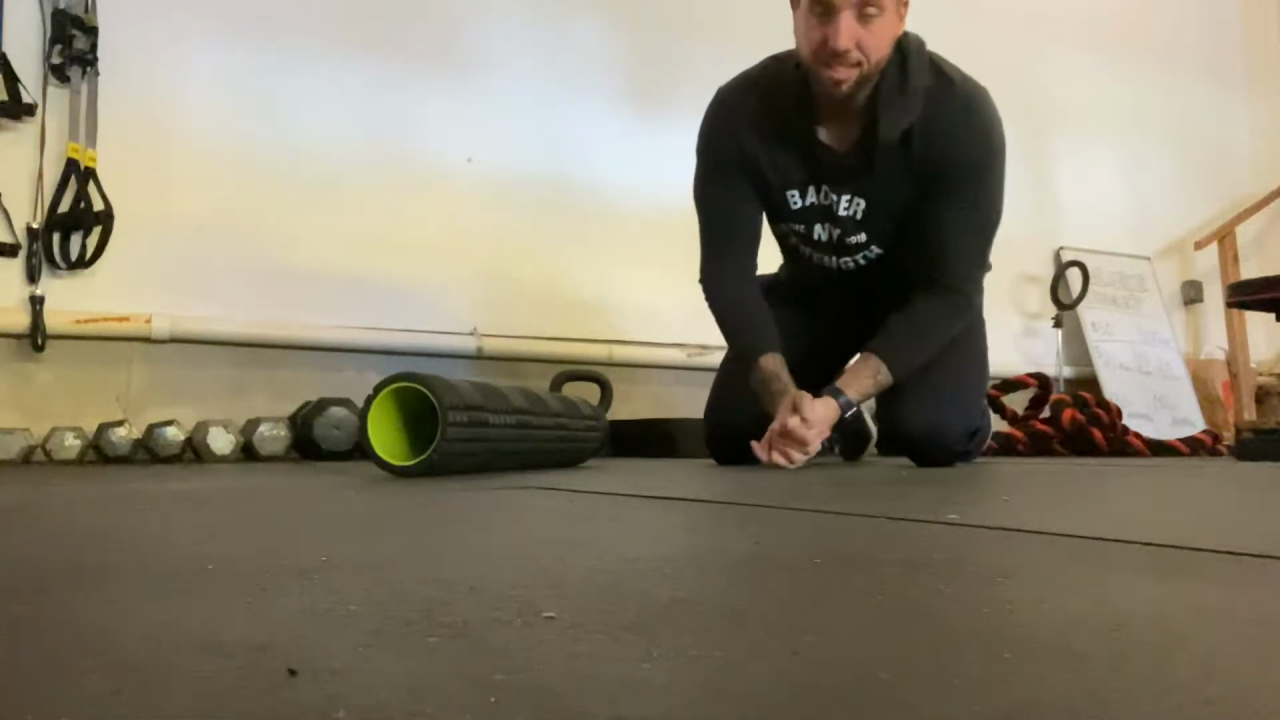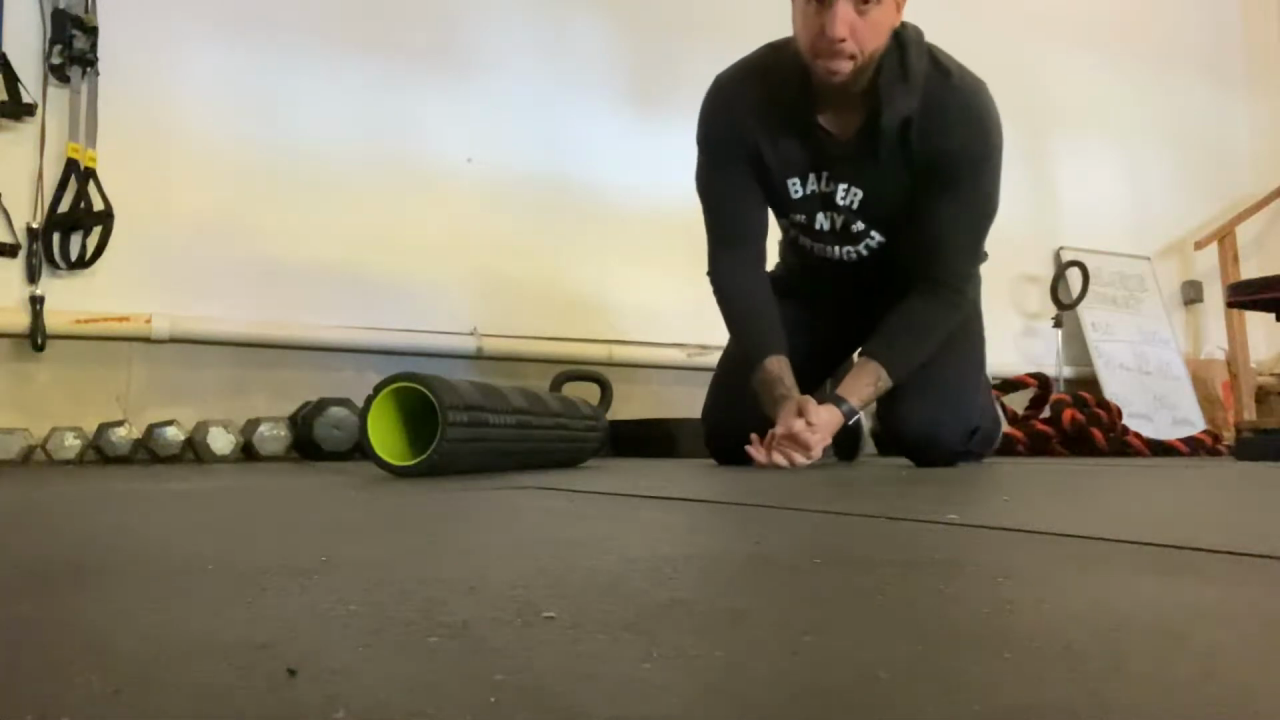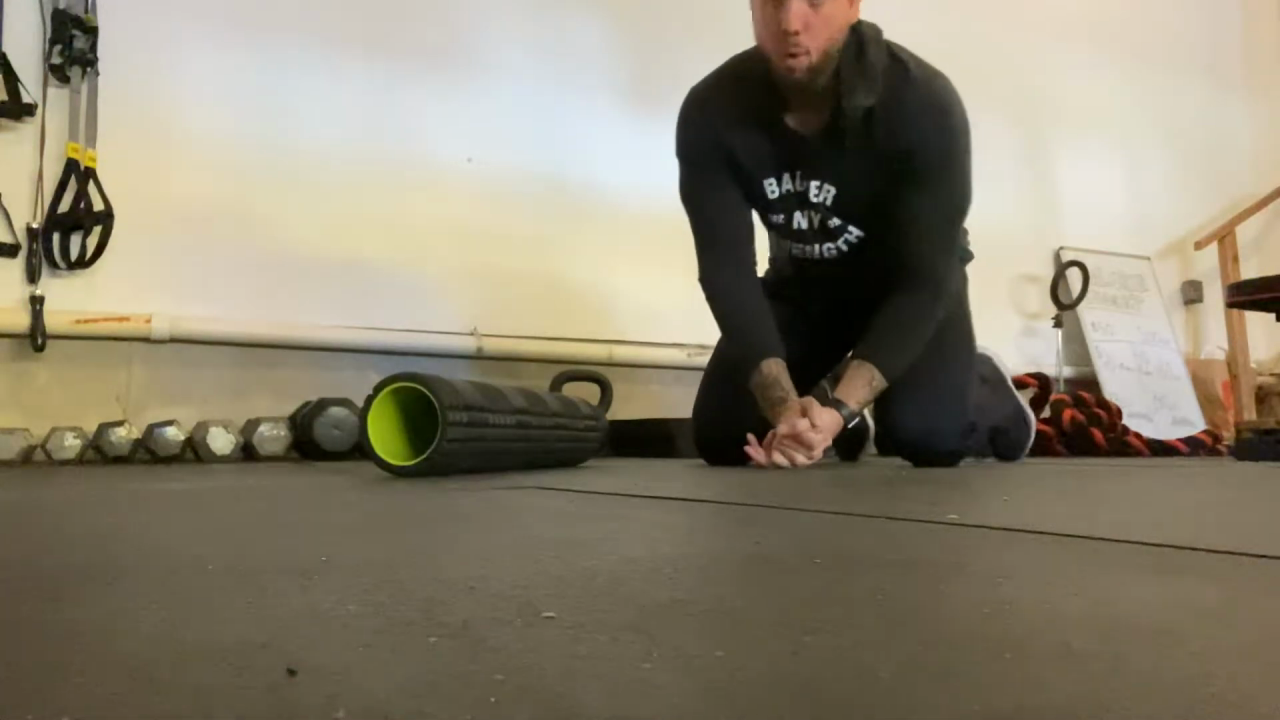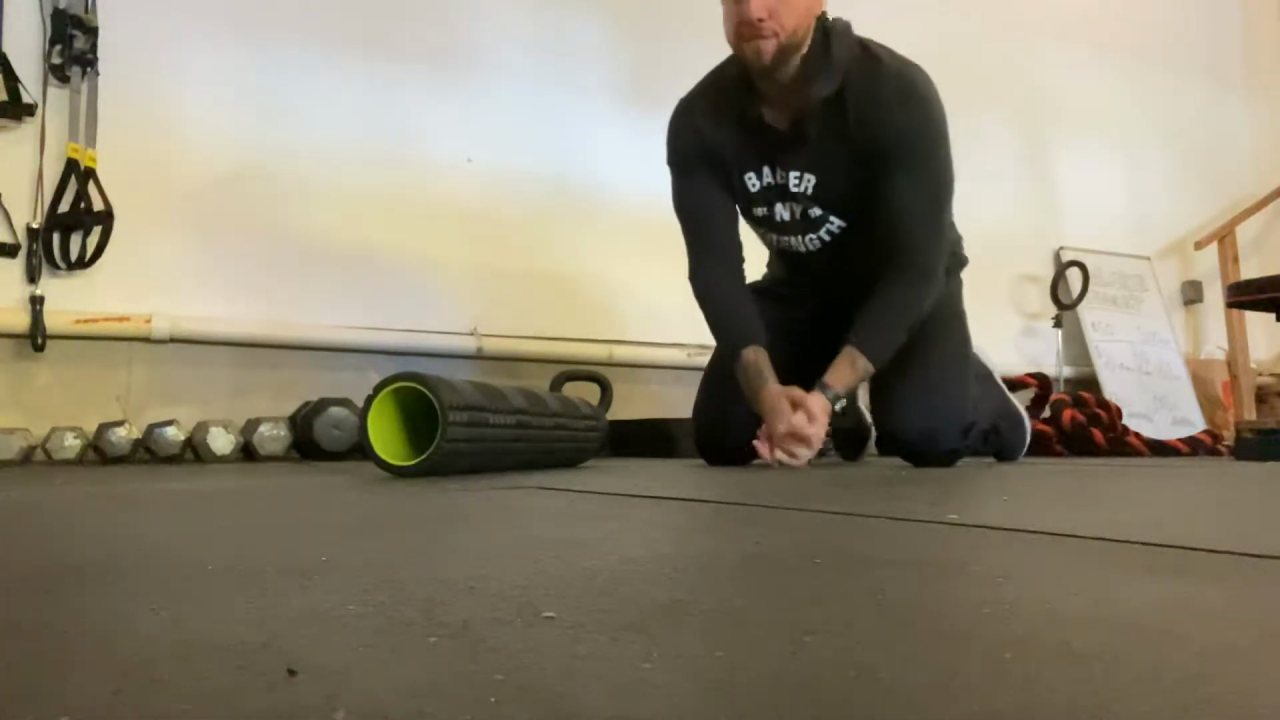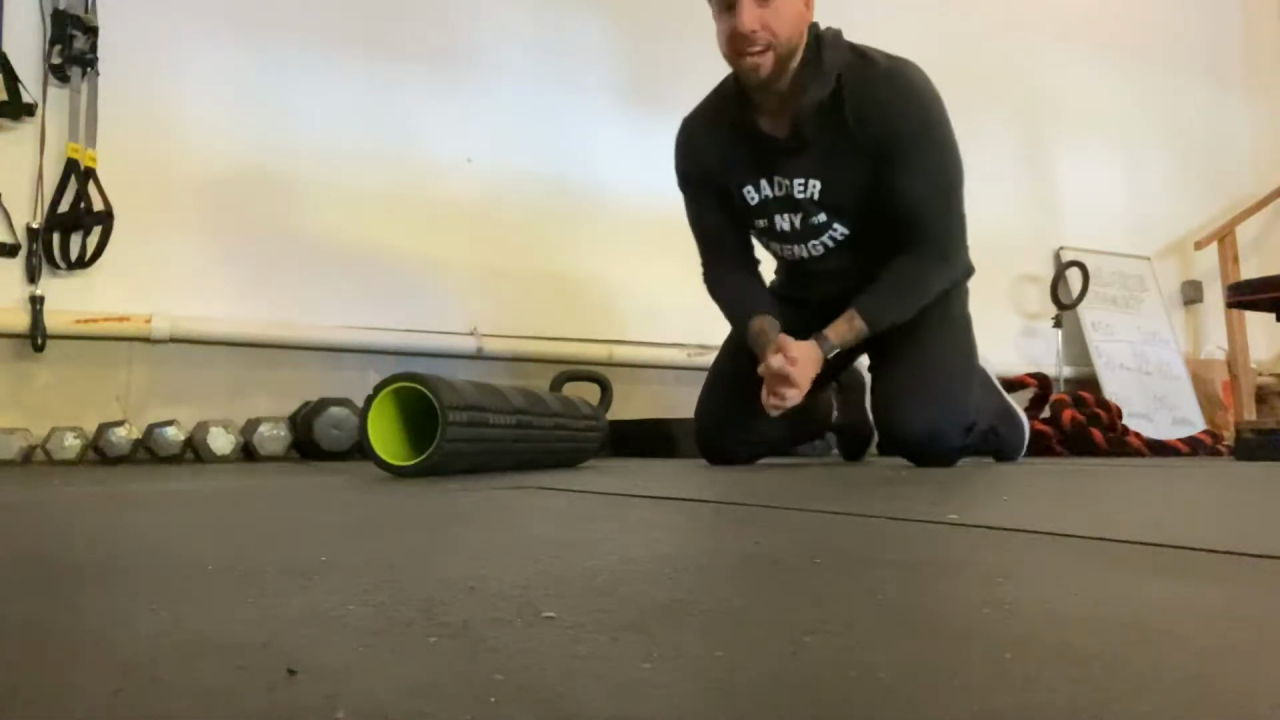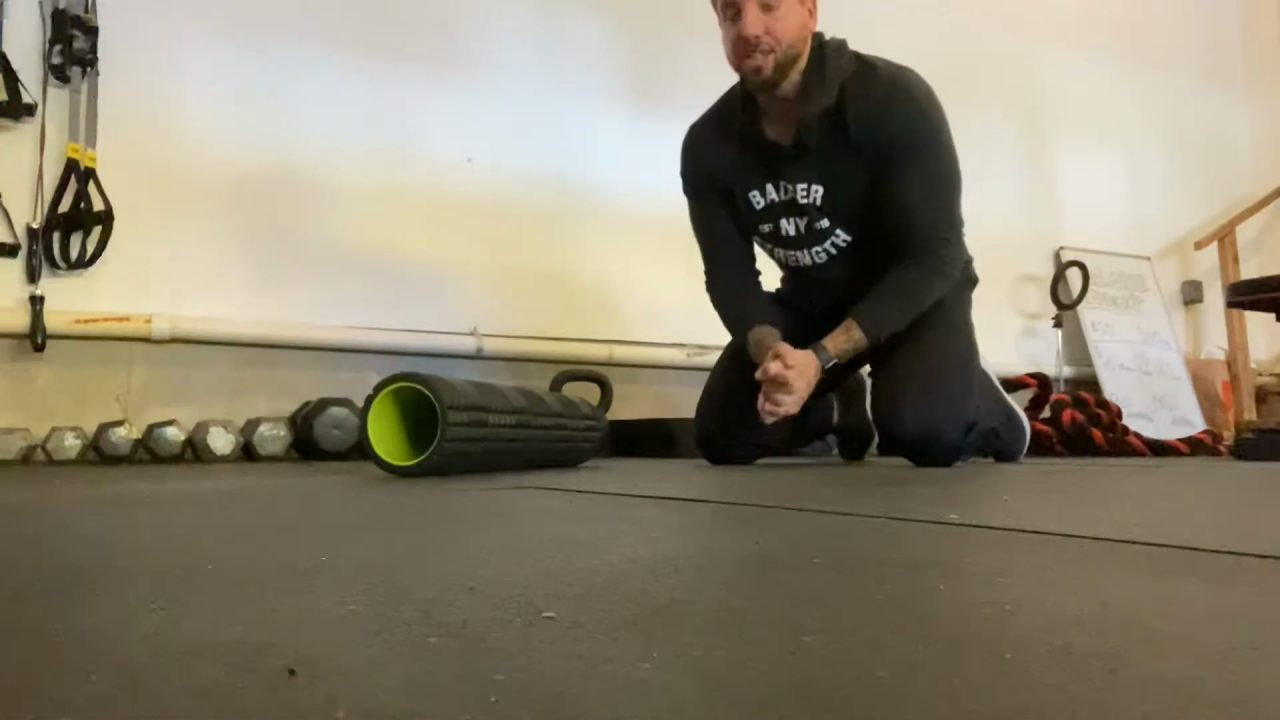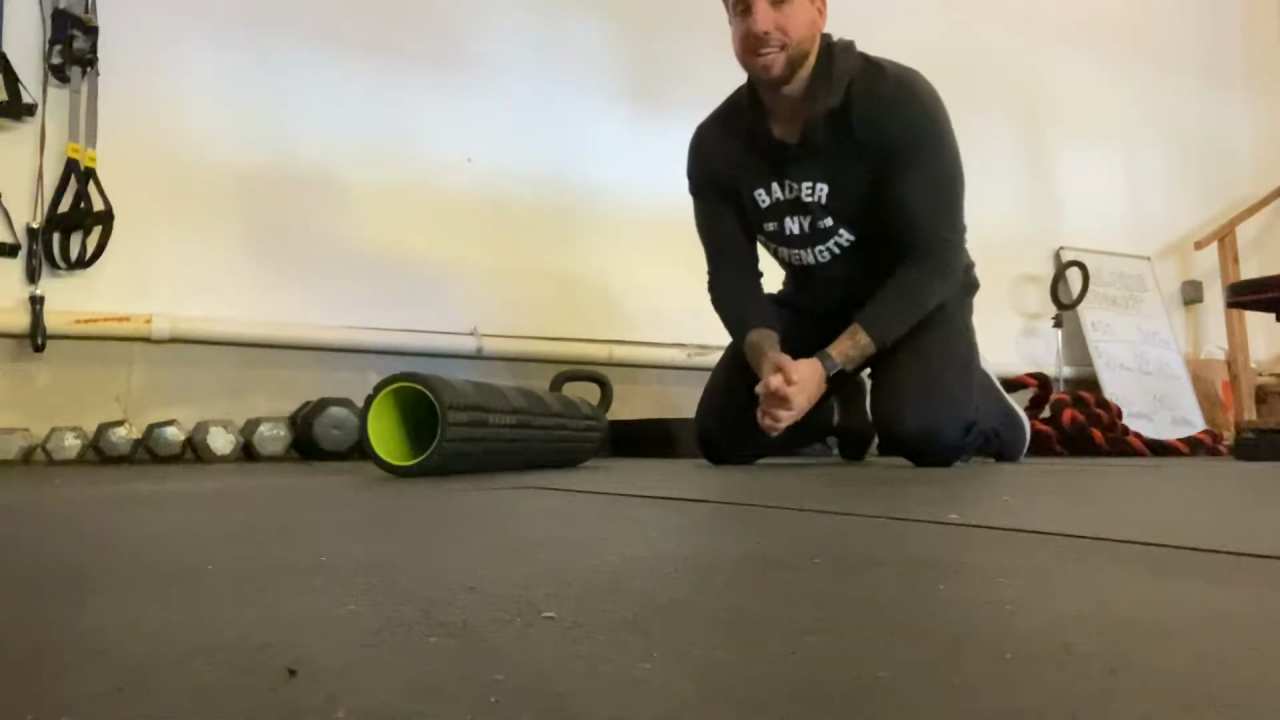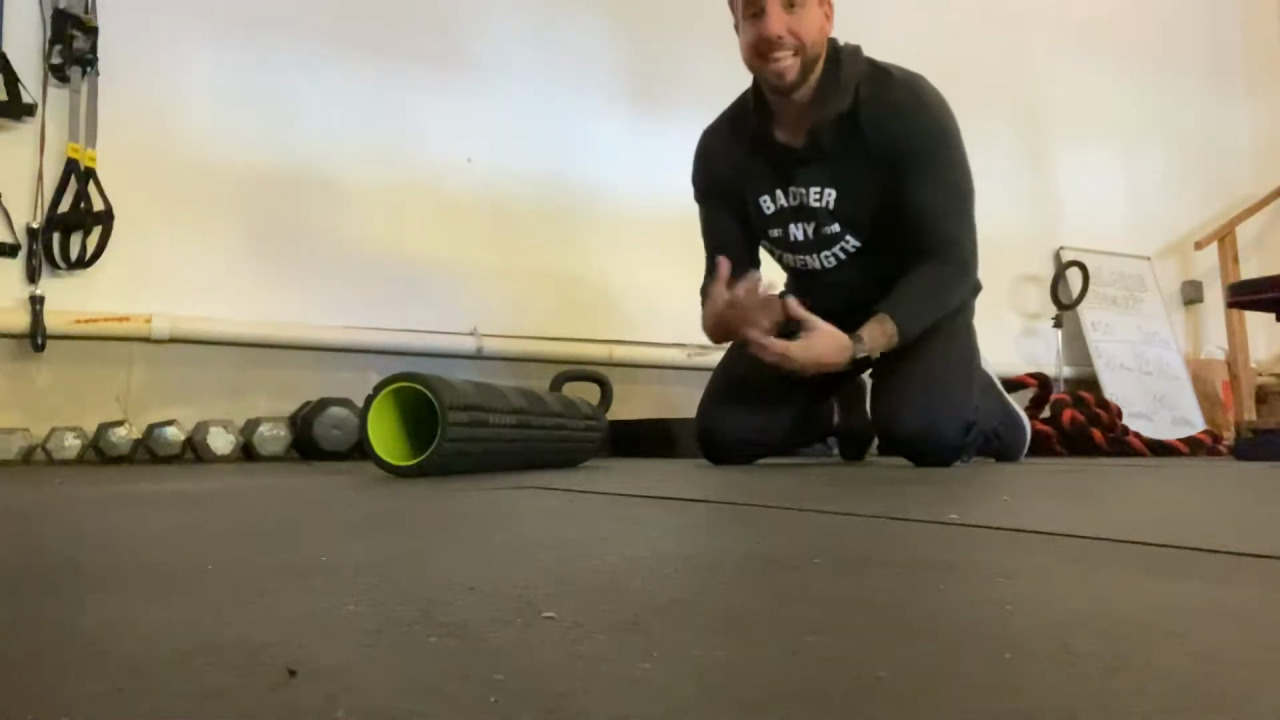
dt=0.2s
person 1, frame 1
left shoulder: (960, 114)
right shoulder: (738, 112)
left elbow: (948, 289)
right elbow: (727, 270)
left wrist: (836, 402)
right wrist: (784, 397)
left hip: (924, 293)
right hip: (809, 286)
left knee: (932, 433)
right knee: (732, 437)
right ankle: (847, 418)
person 1, frame 2
left shoulder: (957, 106)
right shoulder: (737, 99)
left elbow: (942, 286)
right elbow: (736, 263)
left wrist: (839, 409)
right wrist: (785, 402)
left hip: (920, 284)
right hip: (808, 278)
left knee: (932, 435)
right knee: (730, 436)
left ankle: (970, 403)
right ankle: (825, 395)
person 1, frame 3
left shoulder: (922, 102)
right shoulder: (711, 111)
left elbow: (924, 283)
right elbow: (726, 268)
left wrist: (837, 412)
right wrist: (783, 405)
left hip: (908, 284)
right hip: (800, 283)
left knee: (928, 435)
right knee: (721, 437)
left ankle: (983, 394)
right ankle: (824, 392)
person 1, frame 4
left shoulder: (895, 91)
right shoulder: (698, 118)
left elbow: (913, 268)
right elbow: (714, 266)
left wrist: (827, 395)
right wrist: (767, 393)
left hip: (906, 281)
right hip: (798, 285)
left knee: (924, 434)
right knee: (720, 437)
left ankle: (977, 396)
right ankle: (845, 404)
person 1, frame 5
left shoulder: (892, 91)
right shoulder: (703, 136)
left elbow: (937, 249)
right elbow: (729, 269)
left wrist: (823, 348)
right wrist: (772, 347)
left hip: (915, 286)
right hip: (805, 293)
left knee: (925, 432)
right knee: (722, 437)
left ankle: (978, 403)
right ankle: (838, 402)
person 1, frame 6
left shoulder: (894, 99)
right shoulder: (708, 145)
left elbow: (933, 258)
right elbow: (730, 276)
left wrist: (821, 358)
right wrist: (771, 355)
left hip: (918, 294)
right hip: (809, 301)
left knee: (926, 432)
right knee: (722, 436)
left ankle: (981, 406)
right ankle: (840, 405)
person 1, frame 7
left shoulder: (899, 100)
right shoulder: (716, 143)
left elbow: (935, 261)
right elbow: (733, 275)
left wrist: (826, 366)
right wrist: (770, 362)
left hip: (920, 297)
right hip: (812, 303)
left knee: (924, 431)
right knee: (722, 435)
left ankle: (982, 408)
right ankle: (840, 408)
person 1, frame 8
left shoulder: (906, 106)
right shoulder: (721, 148)
left elbow: (950, 262)
right elbow: (729, 273)
left wrist: (854, 348)
right wrist: (719, 320)
left hip: (922, 302)
right hip: (815, 306)
left knee: (925, 431)
right knee: (723, 434)
left ankle: (983, 407)
right ankle: (841, 407)
